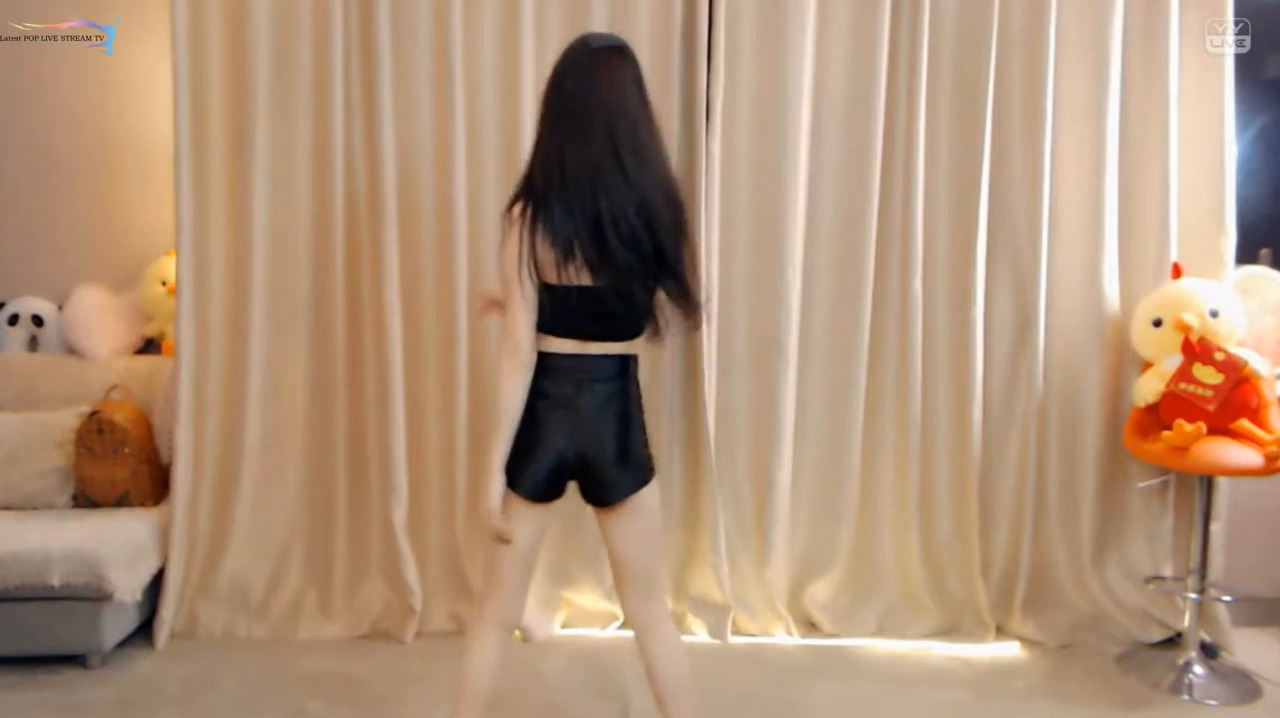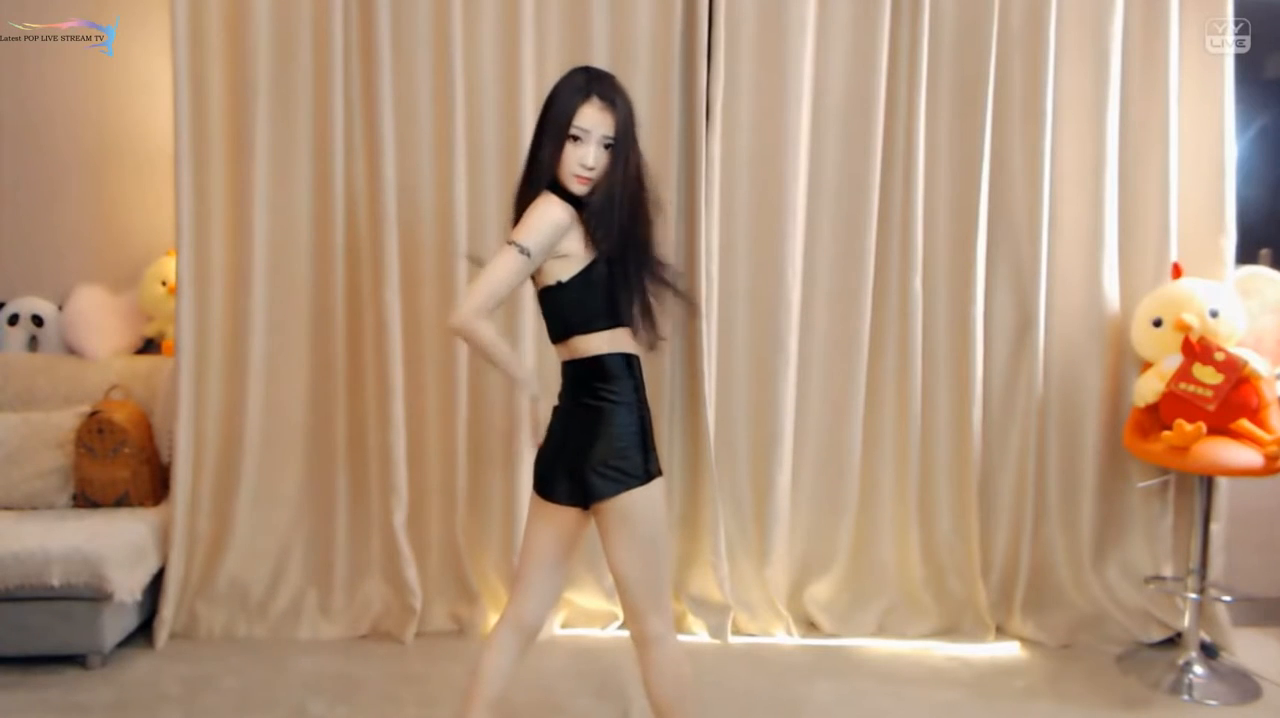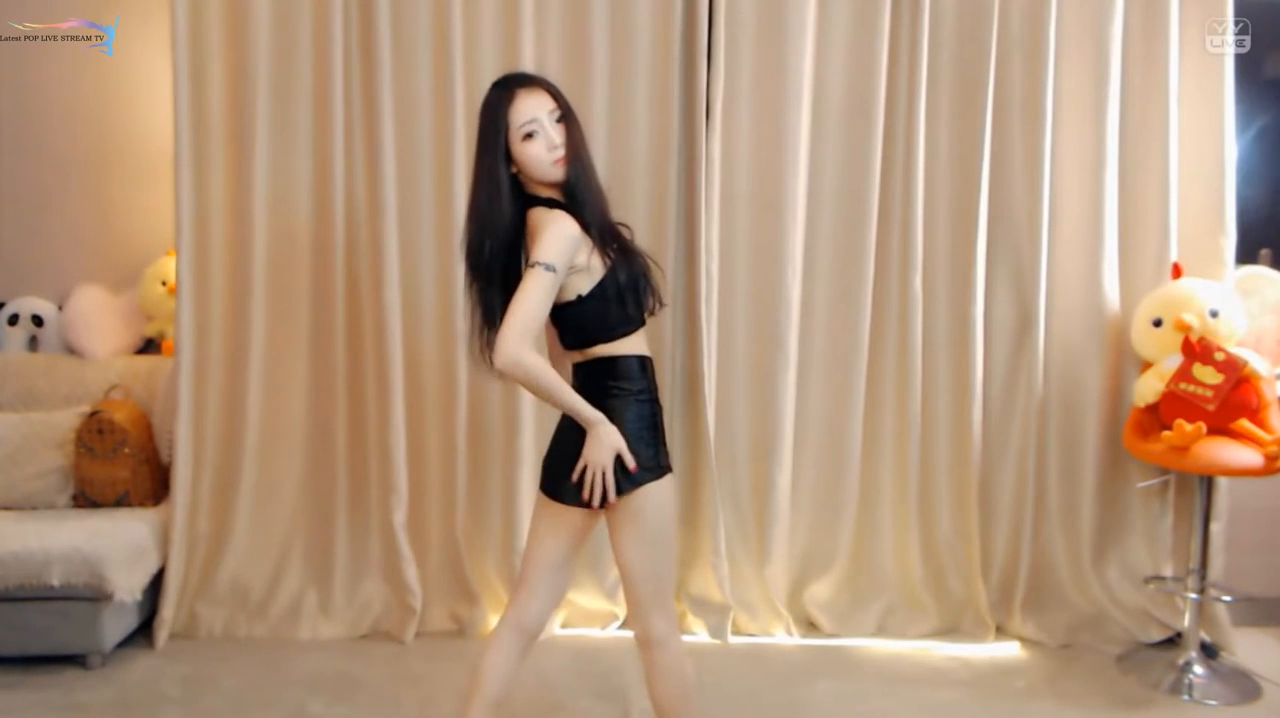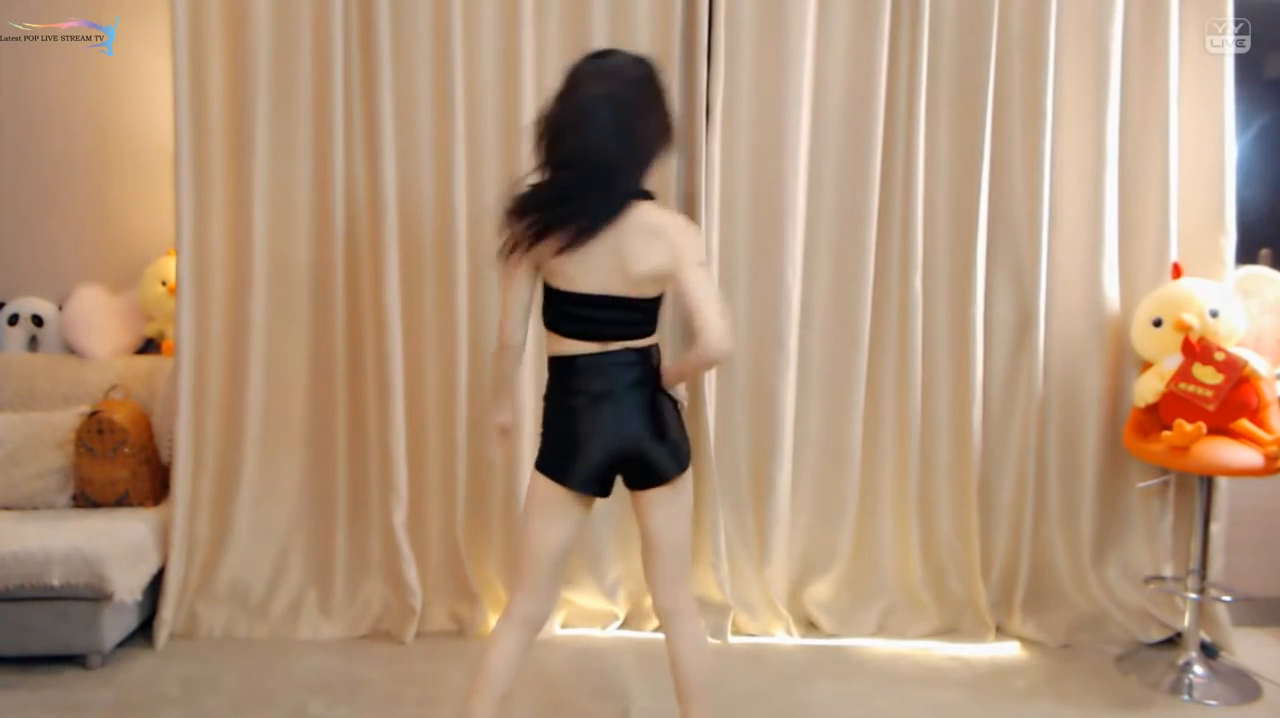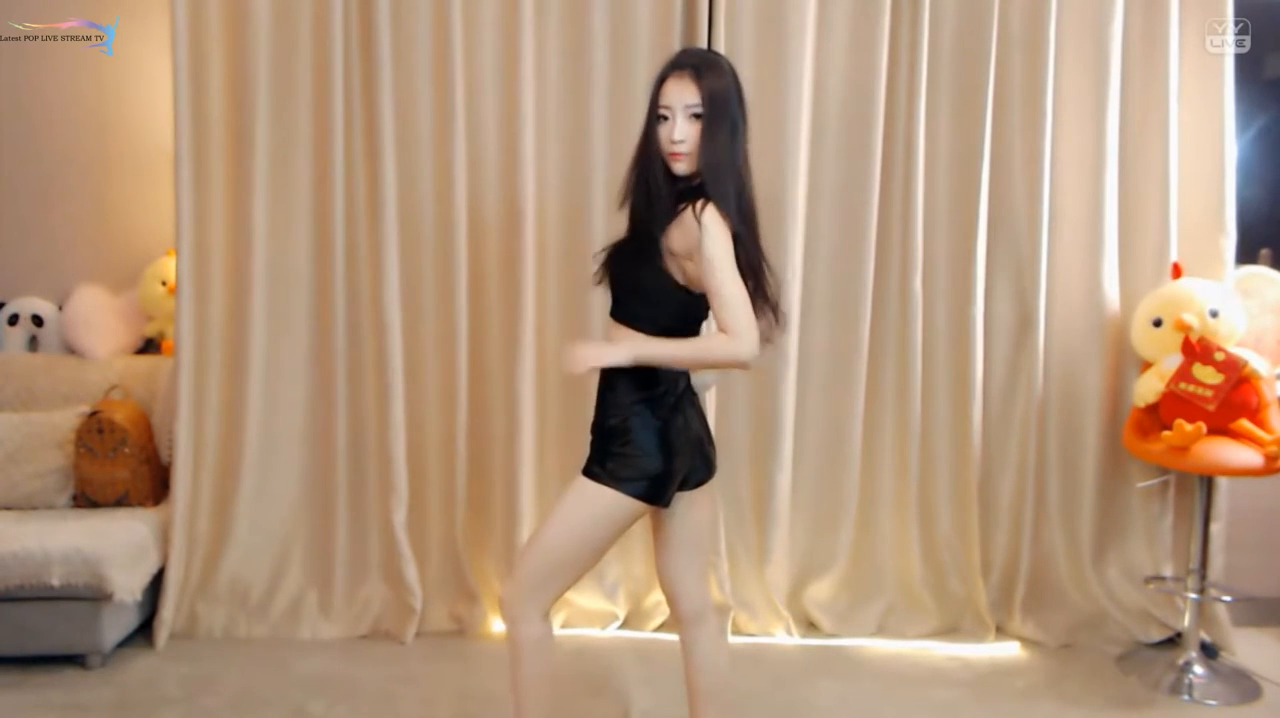
dt=1s
person 1, frame 1
left shoulder: (531, 214)
right shoulder: (656, 208)
left elbow: (519, 351)
left wrist: (494, 469)
left hip: (545, 413)
right hip: (616, 416)
left knee: (496, 613)
right knee: (650, 611)
person 1, frame 2
left shoulder: (592, 216)
right shoulder: (553, 211)
right elbow: (465, 315)
right wrist: (530, 382)
left hip: (579, 422)
right hip: (610, 422)
left knee: (523, 612)
right knee: (654, 624)
person 1, frame 3
left shoulder: (549, 222)
right shoulder: (561, 228)
right elbow: (511, 352)
right wrist: (598, 424)
left hip: (587, 428)
right hip: (624, 422)
left knee: (525, 612)
right knee: (657, 624)
person 1, frame 4
left shoulder: (540, 221)
right shoulder: (671, 232)
left elbow: (511, 337)
right elbow: (716, 343)
left wrist: (503, 400)
right wrist: (670, 374)
left hip: (571, 418)
right hip: (646, 414)
left knee: (526, 607)
right knee: (676, 602)
person 1, frame 5
left shoulder: (703, 218)
right shoulder: (682, 210)
left elbow: (742, 344)
right elbow: (752, 311)
left wrist: (628, 350)
right wrist: (670, 365)
left hip: (638, 435)
right hip: (676, 424)
left knee: (522, 599)
right knee: (693, 603)
